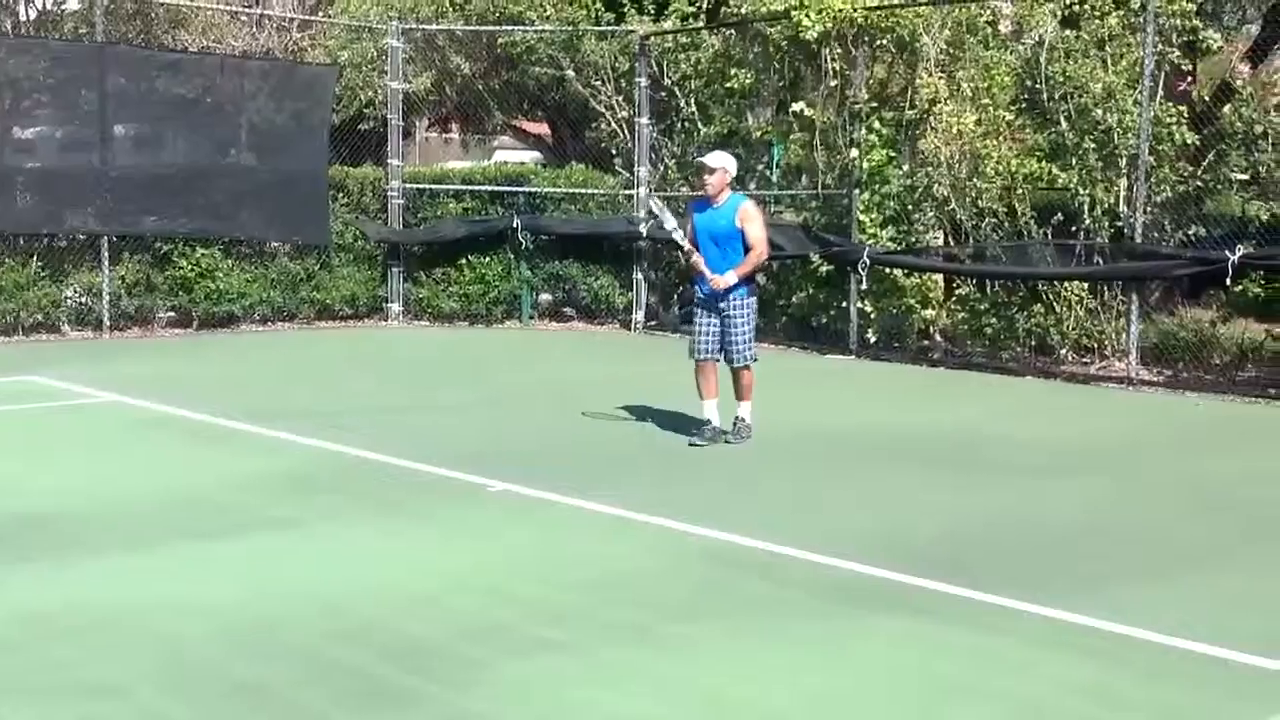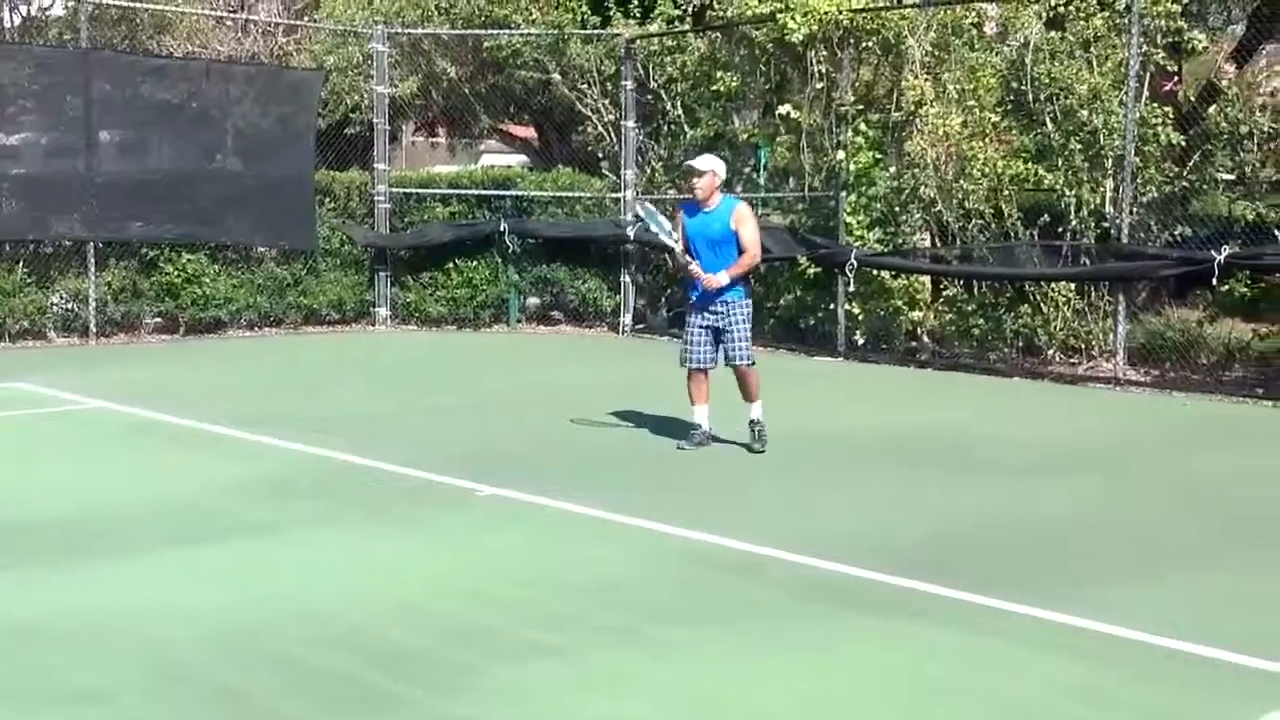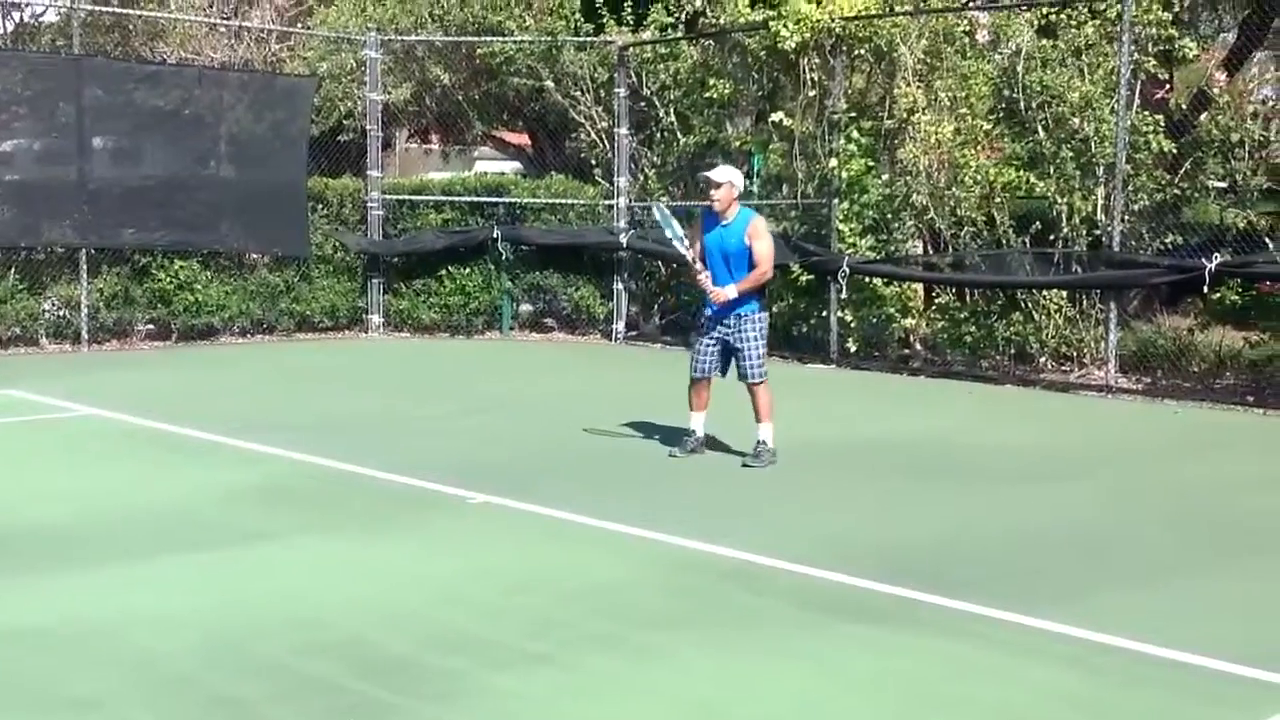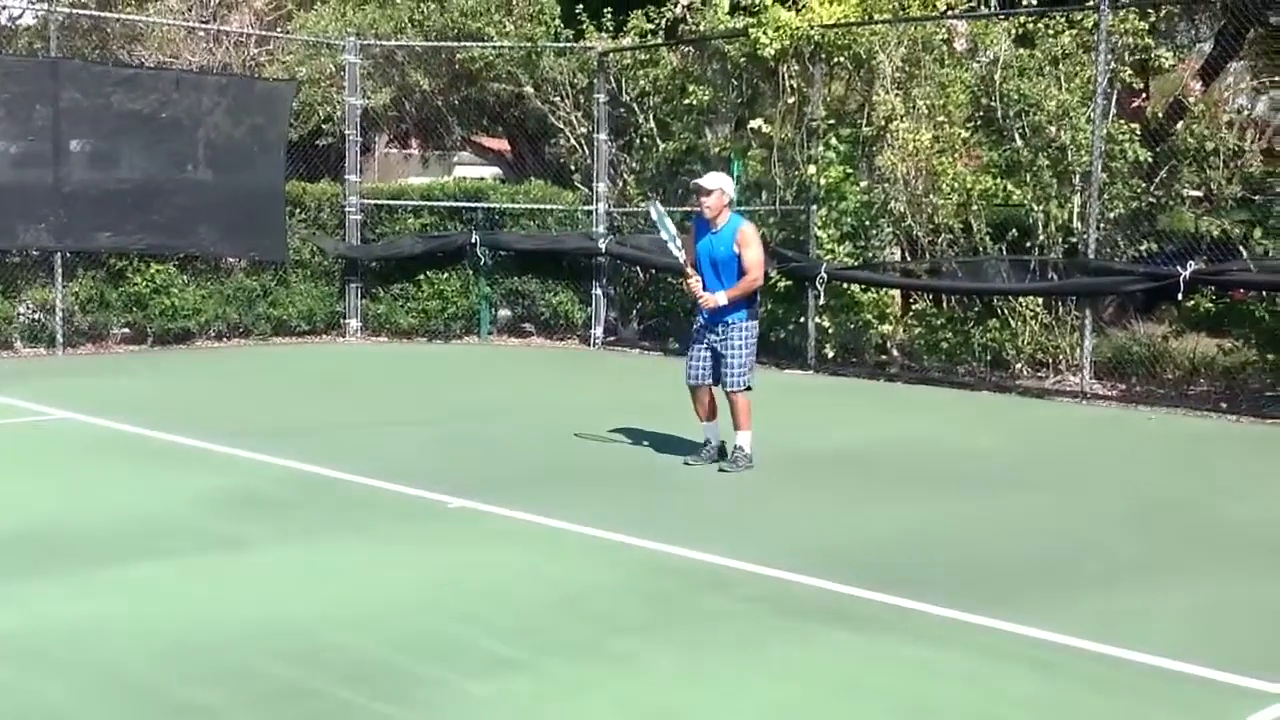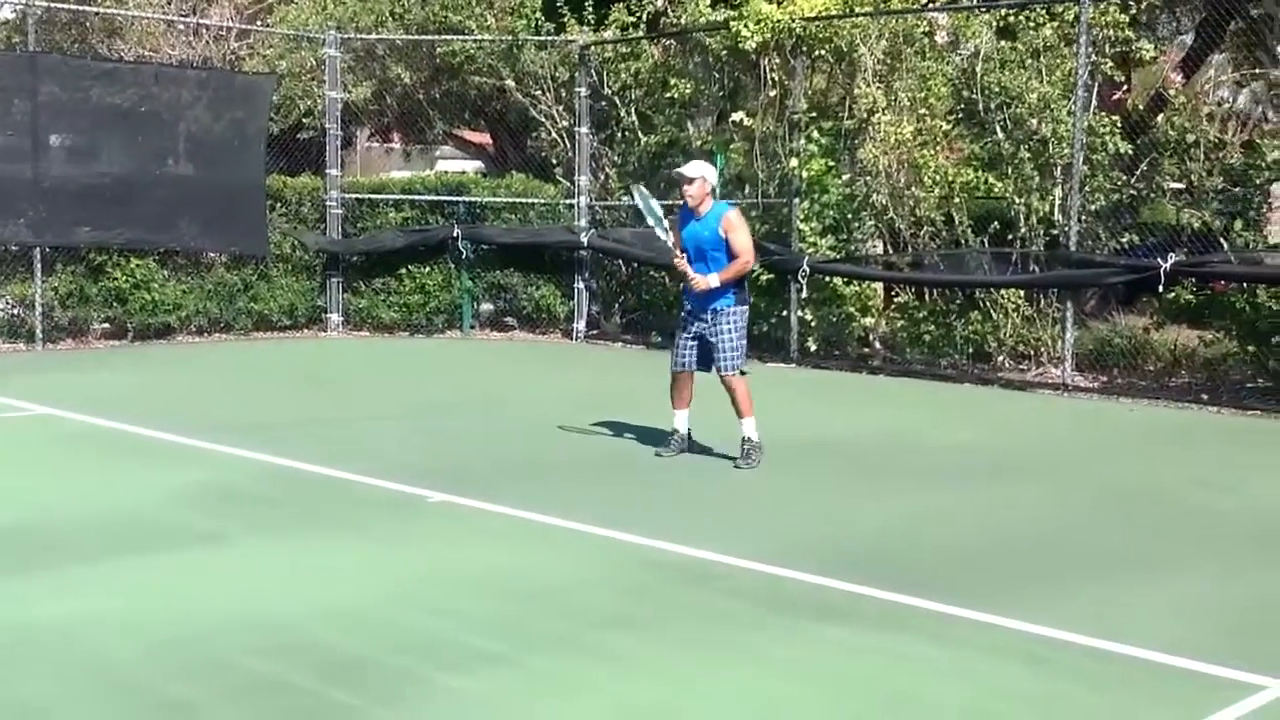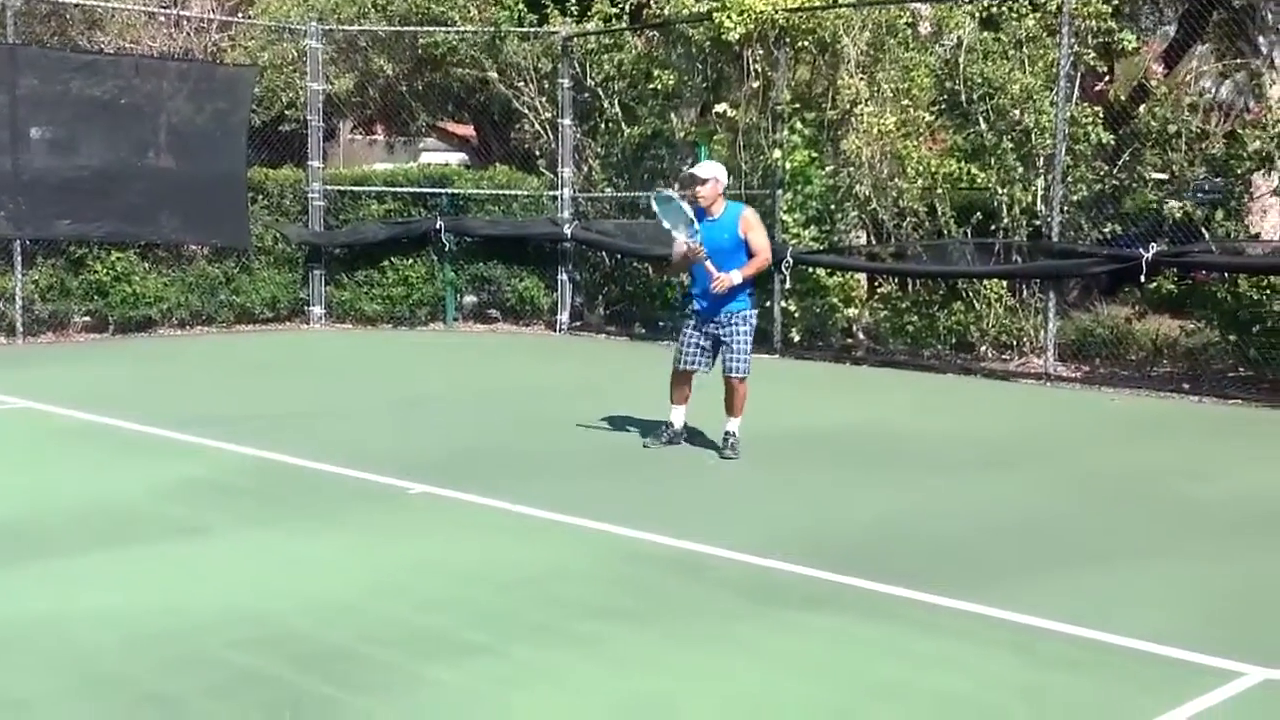
dt=0.3s
person 1, frame 1
left shoulder: (745, 208)
right shoulder: (697, 208)
left elbow: (760, 252)
right elbow: (690, 245)
left wrist: (730, 277)
right wrist: (693, 258)
left hip: (738, 296)
right hip: (705, 295)
left knee: (740, 362)
right knee: (703, 358)
left ankle: (743, 420)
right ankle: (713, 424)
person 1, frame 2
left shoulder: (737, 210)
right shoulder: (685, 212)
left elbow: (753, 254)
left wrist: (723, 277)
right wrist: (686, 263)
left hip: (734, 299)
right hip: (699, 301)
left knee: (741, 363)
right knee: (696, 366)
left ankle: (756, 420)
right ankle: (701, 428)
person 1, frame 3
left shoulder: (753, 224)
right shoulder: (703, 221)
left elbow: (765, 270)
right elbow: (696, 259)
left wrist: (731, 291)
right wrist: (700, 274)
left hip: (748, 313)
right hip: (714, 312)
left knee: (755, 379)
right knee: (699, 374)
left ankle: (766, 445)
right ankle: (696, 435)
person 1, frame 4
left shoulder: (743, 231)
right shoulder: (697, 228)
left elbow: (756, 277)
right elbow: (691, 265)
left wrist: (721, 297)
right wrist: (693, 280)
left hip: (738, 320)
right hip: (706, 320)
left knee: (735, 386)
right knee: (697, 383)
left ankle: (743, 450)
right ankle: (713, 443)
person 1, frame 5
left shoulder: (728, 217)
right shoulder: (682, 216)
left elbow: (746, 259)
right elbow: (678, 254)
left wrist: (713, 279)
right wrist: (678, 260)
left hip: (727, 307)
right hip: (694, 307)
left knee: (730, 373)
right knee: (680, 370)
left ankle: (751, 440)
right ankle: (680, 434)
person 1, frame 6
left shoulder: (744, 215)
right shoulder: (690, 217)
left elbow: (764, 257)
right elbow: (678, 264)
left wrist: (736, 275)
right wrist: (688, 257)
left hip: (738, 310)
right hip: (701, 309)
left knee: (735, 376)
right knee: (682, 369)
left ankle: (731, 433)
right ankle: (675, 427)
